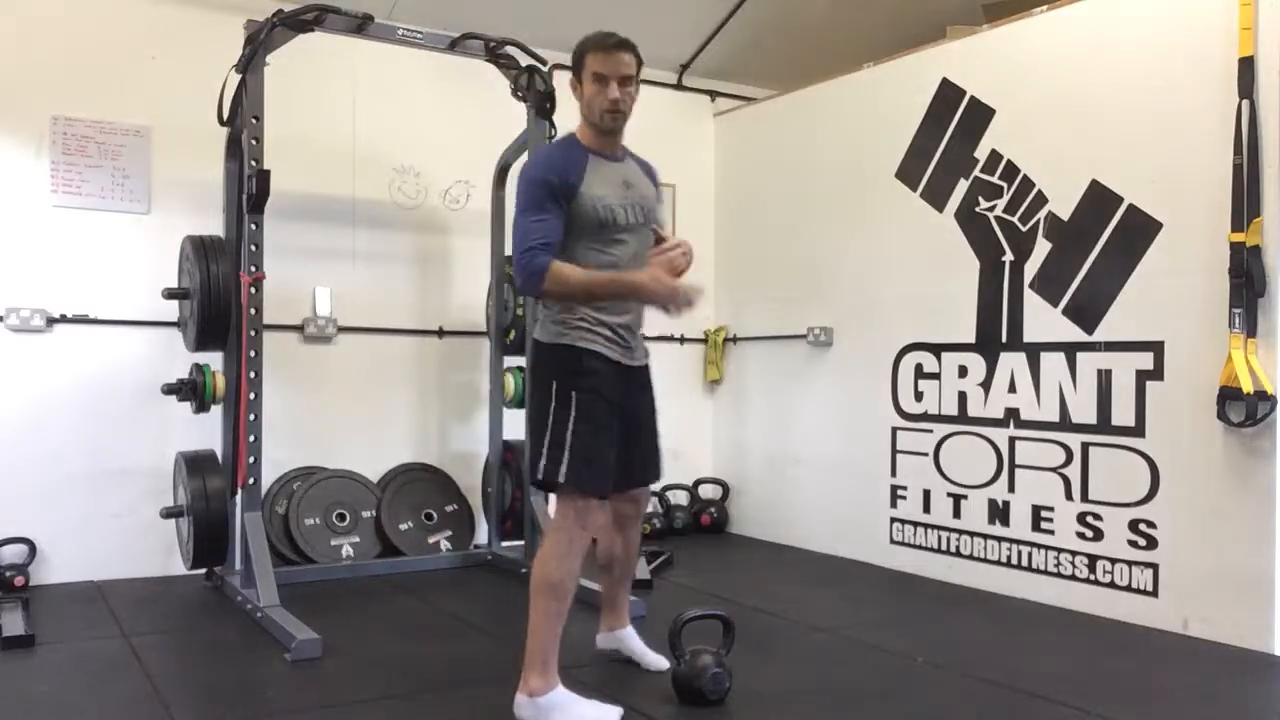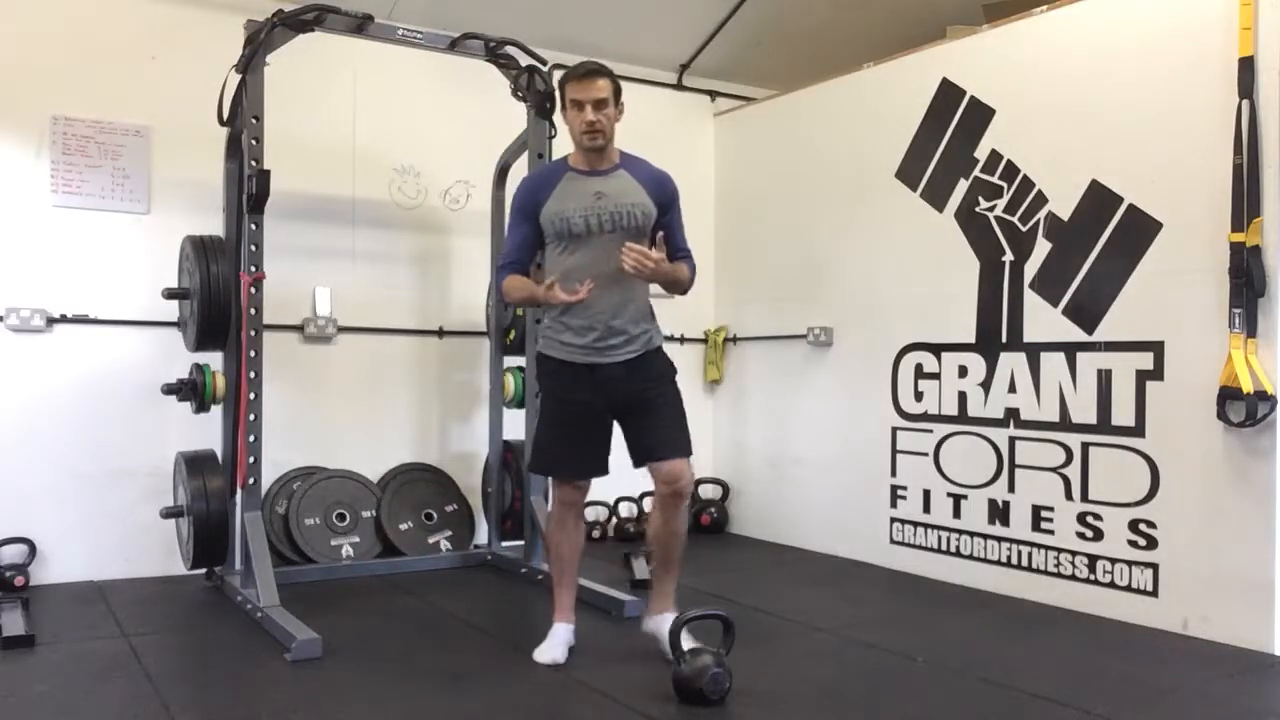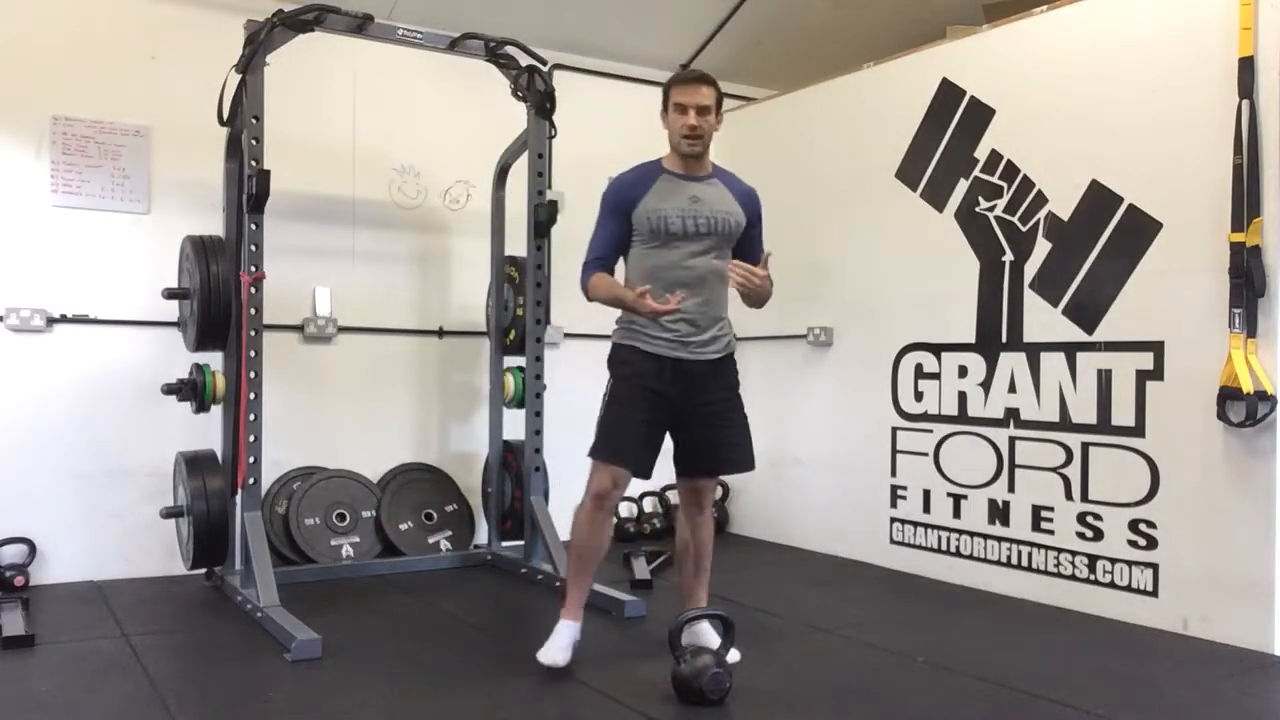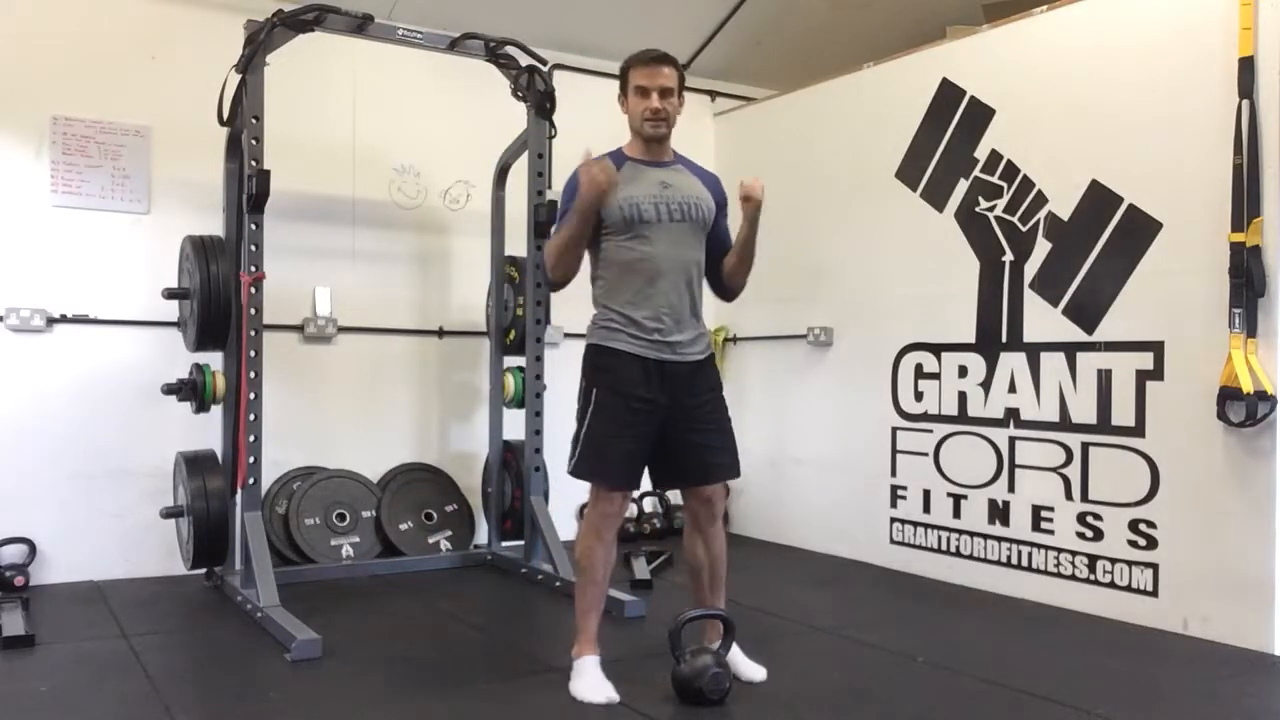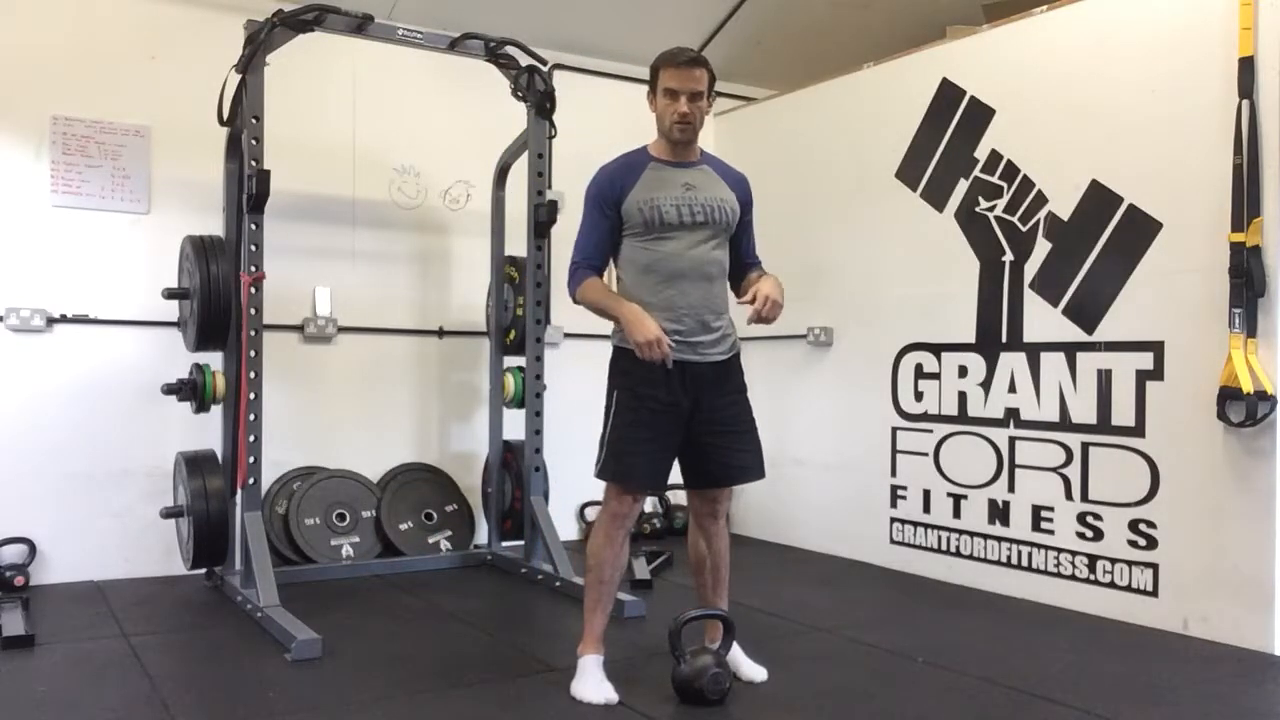
dt=0.7s
person 1, frame 1
left shoulder: (643, 174)
right shoulder: (552, 168)
left elbow: (641, 265)
right elbow: (532, 272)
left wrist: (671, 260)
right wrist: (637, 283)
left hip: (629, 362)
right hip: (573, 358)
left knee: (629, 503)
right knee: (578, 511)
left ankle: (616, 626)
person 1, frame 2
left shoulder: (655, 184)
right shoulder: (537, 189)
left elbow: (686, 274)
right elbow: (507, 278)
left wrist: (663, 270)
right wrist: (543, 294)
left hip: (640, 358)
right hip: (568, 364)
left knee: (677, 481)
right knee: (568, 495)
left ankle: (662, 610)
right ankle: (563, 621)
person 1, frame 3
left shoulder: (742, 198)
right shoulder: (629, 188)
left elbow: (755, 291)
right elbow: (592, 275)
left wrist: (759, 286)
right wrist: (630, 298)
left hip: (712, 364)
right hip: (641, 357)
left knee: (698, 494)
right knee: (605, 486)
left ankle: (697, 620)
right ankle: (569, 620)
person 1, frame 4
left shoulder: (706, 186)
right shoulder: (595, 176)
left elbow: (726, 285)
right elbow: (553, 274)
left wrist: (750, 227)
right wrist: (582, 209)
left hip: (693, 363)
right hip: (621, 360)
left knee: (709, 503)
right knee: (607, 504)
left ankle: (713, 638)
right ankle: (586, 654)
person 1, frame 5
left shoulder: (733, 185)
right shoulder: (617, 180)
left elbow: (740, 270)
right elbow: (582, 276)
left wrist: (766, 281)
right wrist: (629, 313)
left hip: (719, 366)
right hip: (645, 367)
left knee: (712, 506)
right knee: (622, 504)
left ankle: (716, 640)
right ankle: (590, 654)
